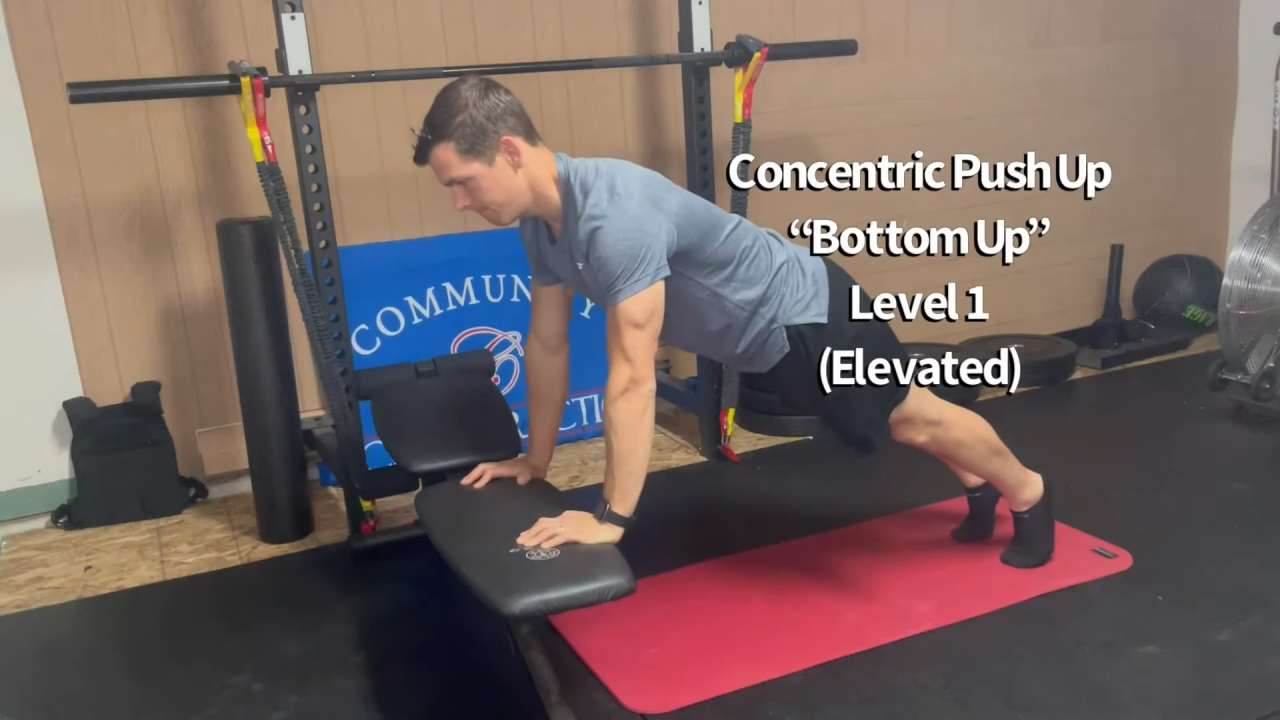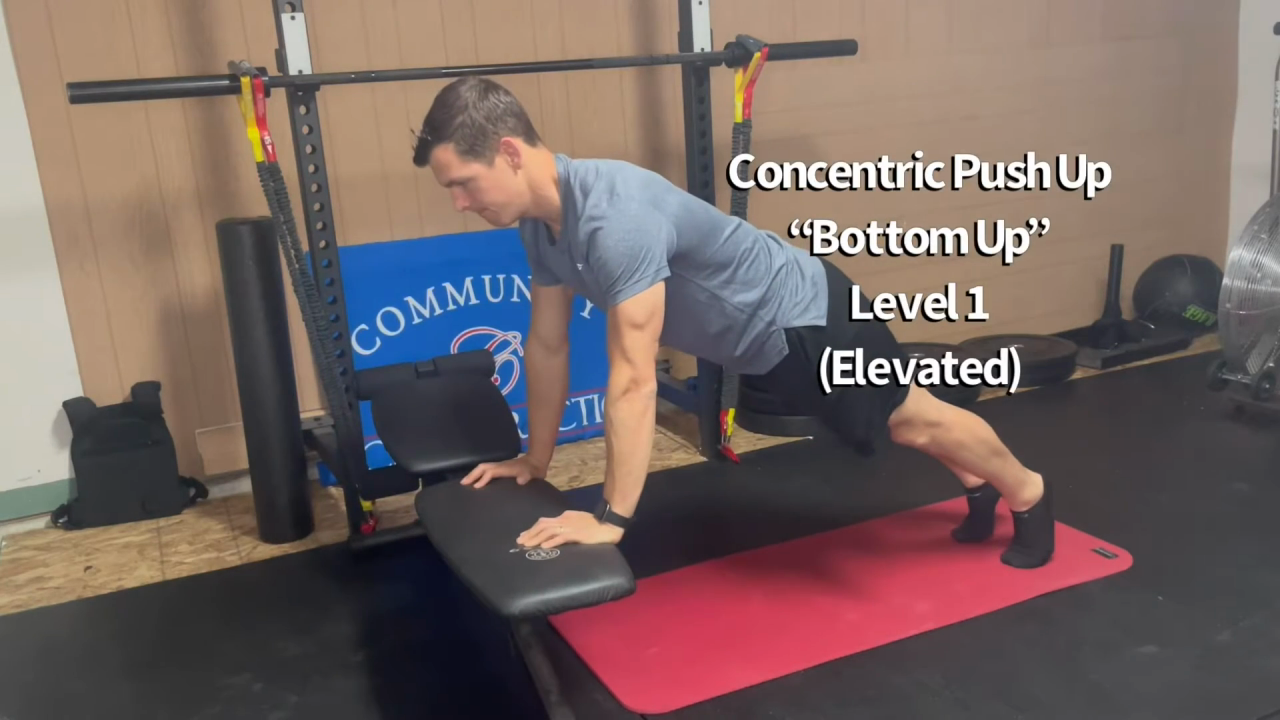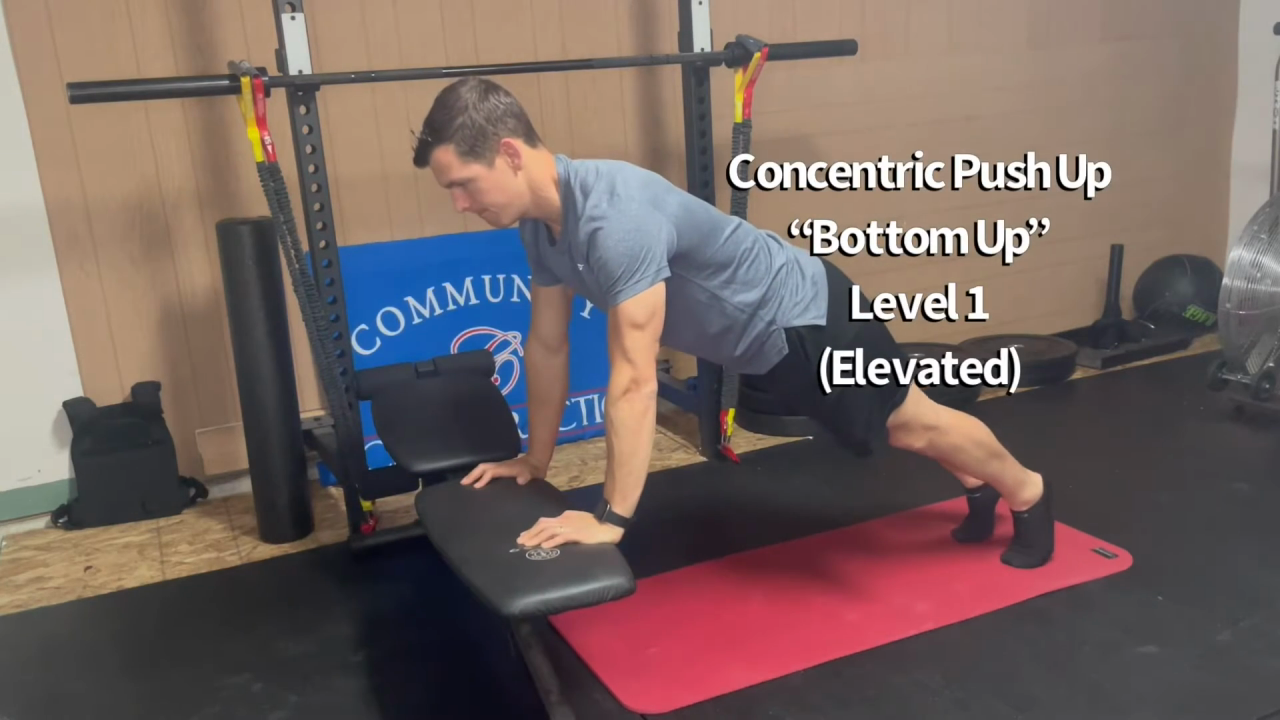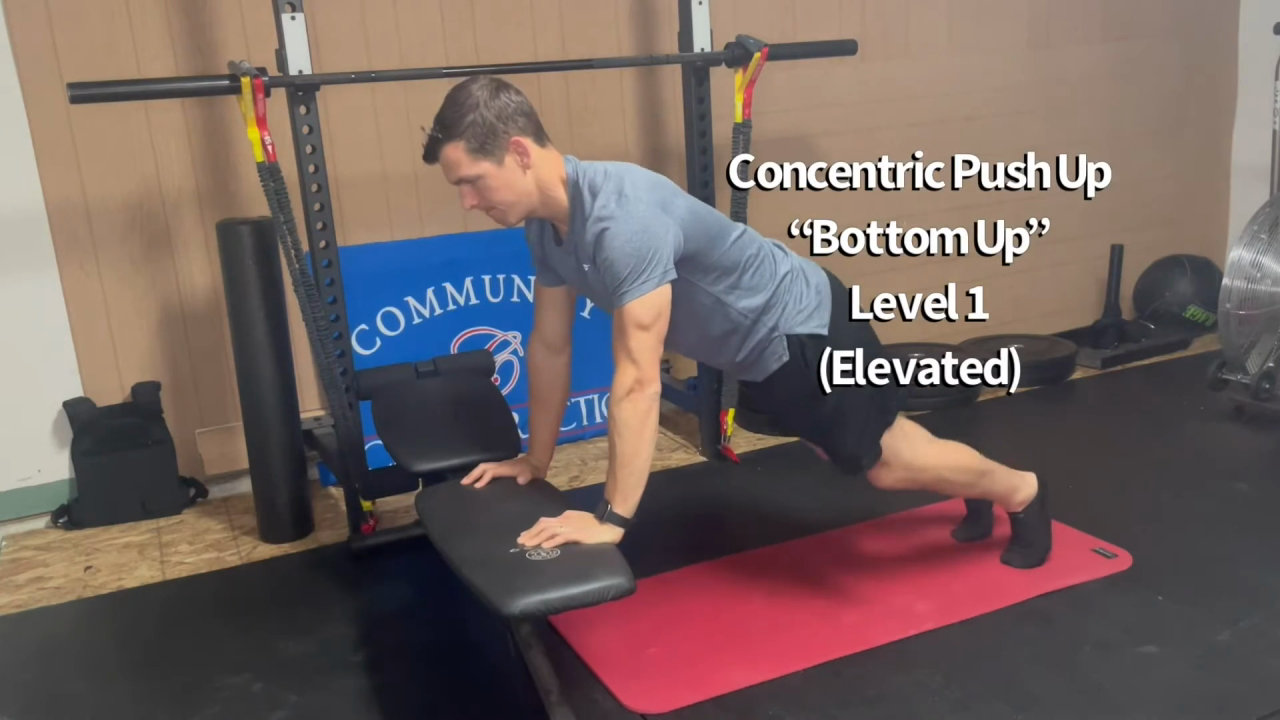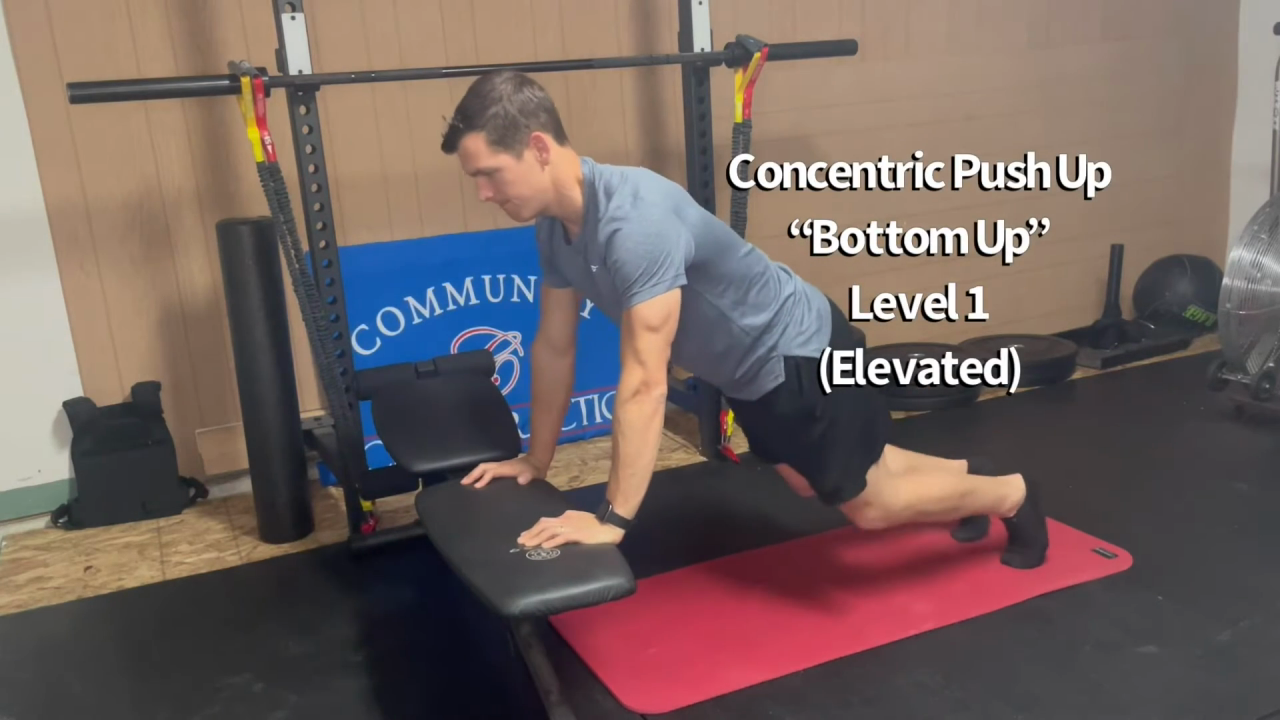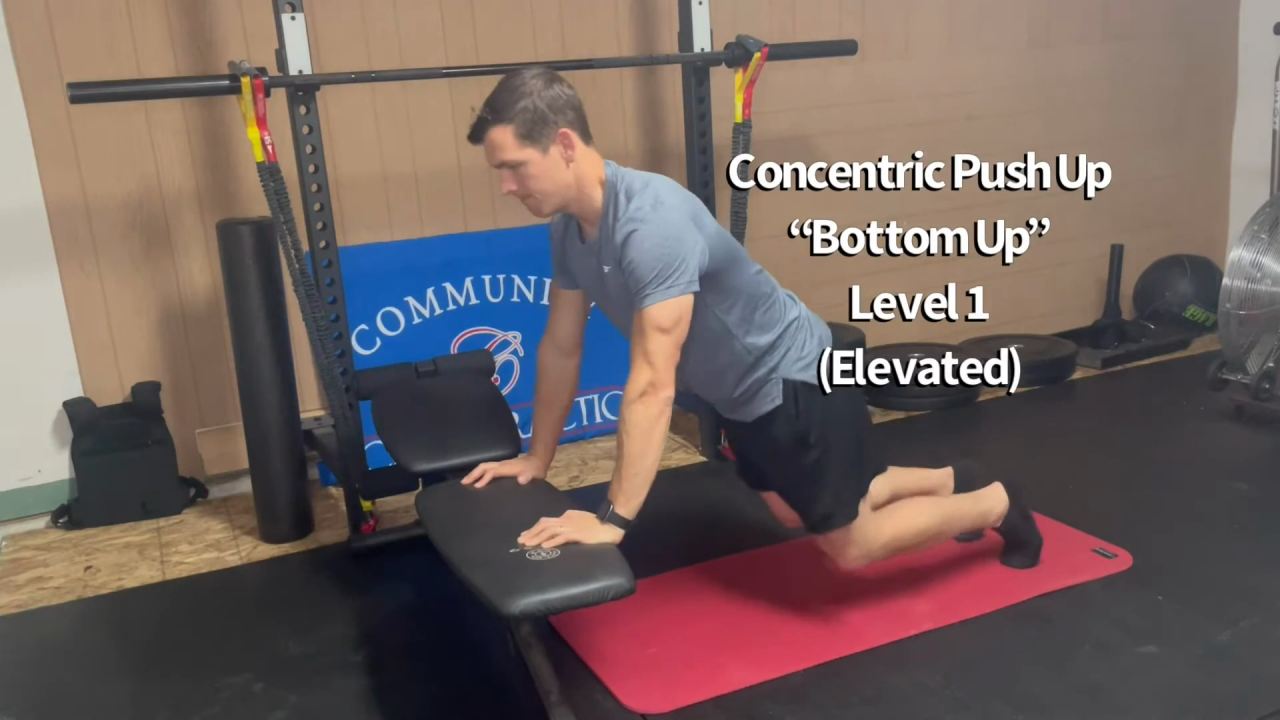
dt=0.2s
person 1, frame 1
left shoulder: (615, 217)
right shoulder: (543, 218)
left elbow: (632, 380)
right elbow: (547, 345)
left wrist: (612, 518)
right wrist: (535, 459)
left hip: (802, 313)
right hip: (763, 334)
left knee: (914, 418)
right knee: (899, 415)
left ankle: (1026, 494)
right ankle: (978, 486)
person 1, frame 2
left shoulder: (615, 218)
right shoulder: (542, 218)
left elbow: (633, 381)
right elbow: (546, 345)
left wrist: (611, 518)
right wrist: (534, 458)
left hip: (801, 315)
right hip: (763, 334)
left knee: (913, 419)
right knee: (896, 419)
left ankle: (1026, 494)
right ankle: (978, 486)
person 1, frame 3
left shoulder: (615, 218)
right shoulder: (542, 218)
left elbow: (634, 381)
right elbow: (546, 346)
left wrist: (611, 519)
right wrist: (535, 458)
left hip: (802, 315)
right hip: (765, 334)
left knee: (911, 424)
right knee: (892, 421)
left ankle: (1027, 493)
right ankle: (978, 486)
person 1, frame 4
left shoulder: (623, 219)
right shoulder: (548, 220)
left elbow: (637, 382)
right elbow: (549, 346)
left wrist: (613, 518)
right wrist: (535, 460)
left hip: (799, 326)
right hip: (761, 346)
left knee: (888, 463)
right knee: (846, 450)
left ankle: (1019, 493)
right ankle: (975, 488)
person 1, frame 5
left shoulder: (636, 222)
right shoulder: (556, 224)
left elbow: (644, 385)
right elbow: (554, 347)
left wrist: (613, 519)
right wrist: (535, 458)
left hip: (798, 351)
right hip: (754, 369)
left knee: (870, 506)
right knee: (815, 484)
left ankle: (1010, 495)
right ankle: (962, 479)
person 1, frame 6
left shoulder: (653, 224)
right shoulder: (570, 224)
left elbow: (652, 386)
right elbow: (560, 347)
left wrist: (614, 519)
right wrist: (535, 457)
left hip: (797, 379)
right hip: (745, 394)
left knee: (852, 546)
right knee: (799, 514)
left ankle: (995, 503)
right ankle: (951, 482)
